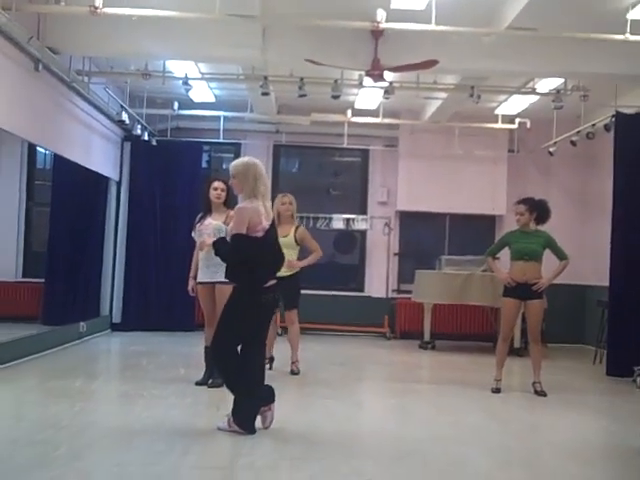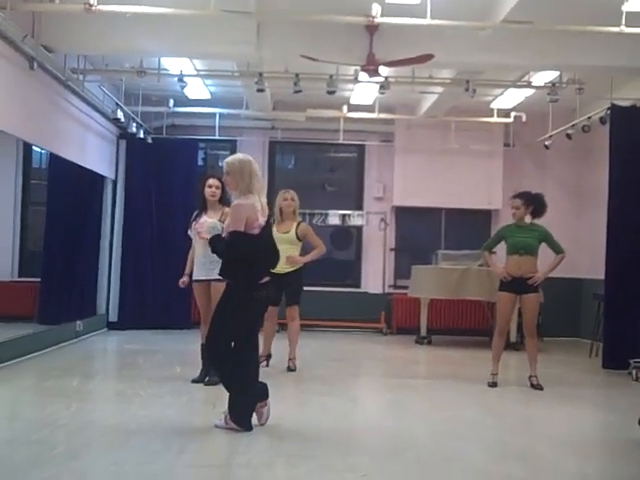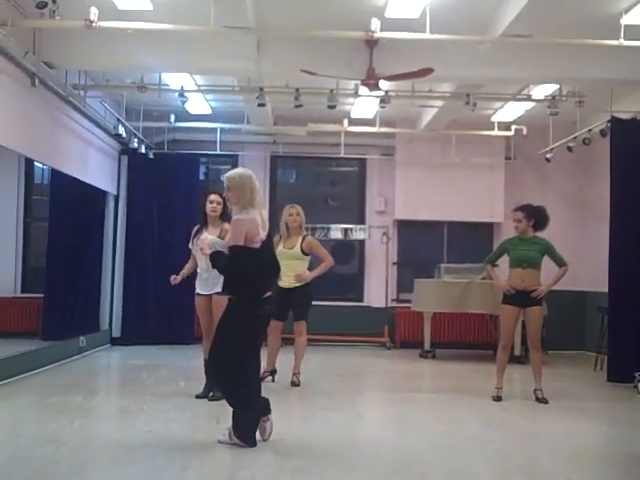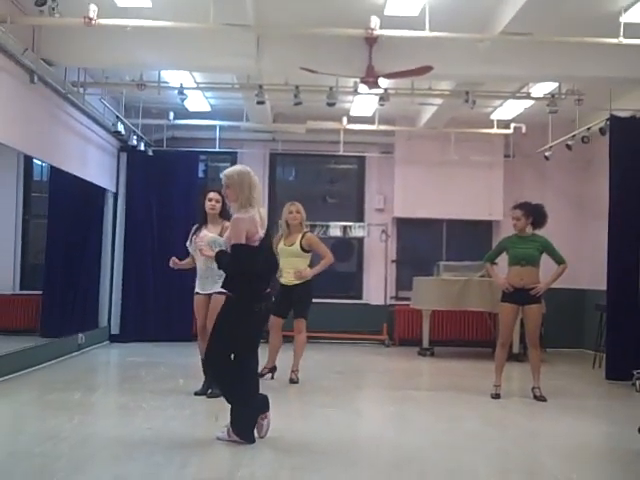
dt=0.3s
person 1, frame 1
left shoulder: (244, 209)
right shoulder: (265, 209)
left elbow: (234, 253)
left wrist: (218, 242)
left hip: (249, 292)
right hip: (267, 290)
left knee: (222, 347)
right knee: (253, 350)
left ankle: (259, 400)
right ankle: (245, 416)
person 1, frame 2
left shoulder: (240, 206)
right shoulder: (260, 206)
left elbow: (230, 251)
left wrist: (214, 239)
left hip: (242, 288)
right hip: (260, 287)
left knee: (217, 344)
right knee: (245, 347)
left ankle: (254, 397)
right ankle: (241, 413)
person 1, frame 3
left shoulder: (241, 220)
right shoulder: (260, 220)
left elbow: (233, 265)
left wrist: (214, 255)
left hip: (245, 303)
right hip: (261, 301)
left knee: (220, 359)
right knee: (247, 362)
left ankle: (249, 423)
right ankle: (246, 427)
person 1, frame 4
left shoulder: (240, 219)
right shoulder: (258, 217)
left elbow: (236, 264)
left wrist: (217, 255)
left hip: (243, 301)
right hip: (260, 299)
left knee: (216, 357)
right knee: (245, 359)
left ankle: (254, 410)
right ankle: (244, 424)
person 2, frame 1
left shoulder: (231, 216)
right shoulder: (201, 218)
right elbow: (197, 248)
right wrist: (192, 276)
left hip: (225, 274)
right hip: (204, 274)
right knee: (209, 322)
left ankle: (220, 370)
right ankle: (209, 369)
person 2, frame 2
left shoulder: (226, 213)
right shoulder: (197, 216)
right elbow: (194, 246)
right wrist: (186, 273)
left hip: (220, 271)
right hip: (200, 272)
right knee: (204, 319)
left ankle: (217, 368)
right ankle: (205, 367)
person 2, frame 3
left shoulder: (226, 229)
right shoulder: (197, 230)
right elbow: (193, 259)
right wrist: (181, 275)
left hip: (222, 285)
right hip: (202, 286)
right knee: (206, 334)
right ankle: (209, 381)
person 2, frame 4
left shoulder: (227, 227)
right shoulder: (196, 229)
right elbow: (193, 259)
right wrist: (179, 264)
left hip: (222, 284)
right hip: (202, 285)
left knee: (212, 331)
right knee: (201, 331)
right ankle: (208, 379)
person 3, frame 1
left shoulder: (543, 237)
right shoulder: (511, 236)
left elbow: (564, 260)
right elbow: (489, 255)
left wrist: (549, 279)
right wrist: (499, 273)
left hip: (534, 289)
right hip: (512, 287)
left knee: (535, 336)
right knee: (505, 334)
left ankle: (537, 380)
right ankle: (498, 378)
person 3, frame 2
left shoulder: (539, 231)
right shoulder: (506, 230)
left elbow: (560, 253)
right elbow: (486, 249)
left wrist: (545, 273)
right wrist: (495, 267)
left hip: (530, 283)
right hip: (508, 281)
left knee: (530, 330)
right knee: (501, 328)
left ankle: (533, 374)
right ankle: (494, 372)
person 3, frame 3
left shoulder: (542, 244)
right shoulder: (509, 243)
left elbow: (563, 266)
right elbow: (489, 263)
left wrist: (548, 286)
right wrist: (498, 281)
left hip: (533, 296)
right hip: (511, 294)
left knee: (535, 344)
right knee: (505, 342)
left ankle: (538, 388)
right ankle: (499, 385)
person 3, frame 4
left shoulder: (541, 242)
right shoulder: (508, 241)
left elbow: (562, 264)
right elbow: (488, 261)
left wrist: (547, 283)
right wrist: (497, 279)
left hip: (532, 294)
right hip: (510, 292)
left knee: (533, 341)
right knee: (503, 340)
left ankle: (536, 386)
right ankle: (497, 383)
person 4, frame 1
left shoulder: (299, 230)
left elbow: (317, 252)
left wrist: (301, 263)
left hip: (290, 277)
left knee: (291, 317)
left ankle: (294, 360)
right ankle: (268, 355)
person 4, frame 2
left shoulder: (301, 227)
right shoulder: (271, 224)
left elbow: (321, 248)
left wrist: (303, 259)
left hip: (293, 273)
right hip: (273, 274)
left knee: (292, 314)
right knee: (269, 314)
left ankle: (292, 357)
right ankle: (265, 353)
person 4, frame 3
left shoulder: (307, 240)
right shoulder: (278, 240)
left elbow: (329, 260)
left wrist: (311, 275)
left hip: (301, 289)
right hip: (282, 289)
left knee: (299, 329)
right knee: (273, 328)
left ankle: (296, 372)
right ankle: (270, 368)
person 4, frame 4
left shoulder: (307, 237)
right shoulder: (280, 237)
left elbow: (329, 257)
left wrist: (312, 272)
left hip: (302, 286)
right hip: (284, 286)
left knee: (299, 326)
right knee: (274, 324)
left ankle: (294, 369)
right ankle: (270, 365)
